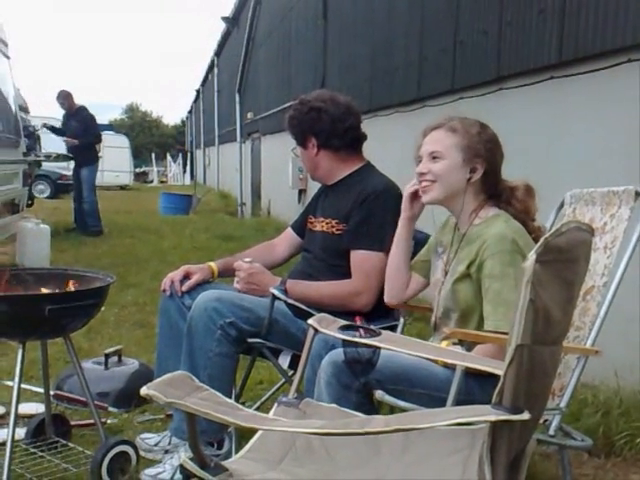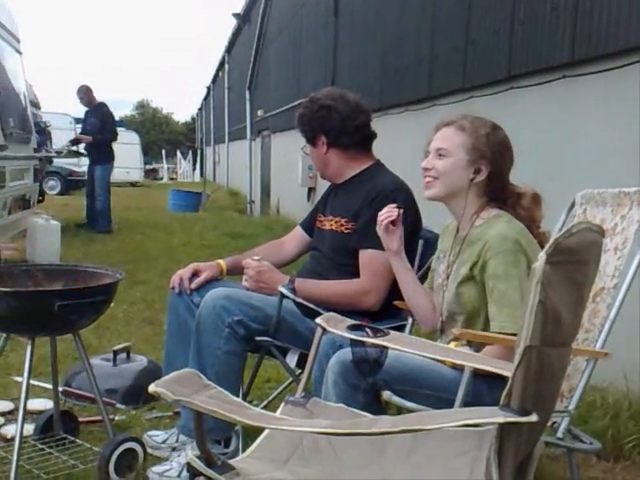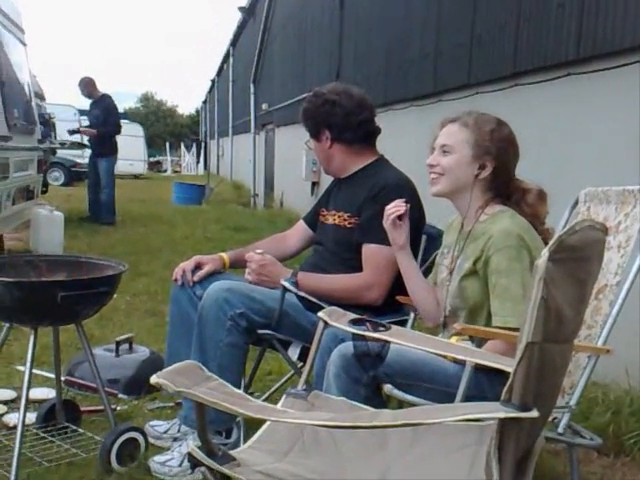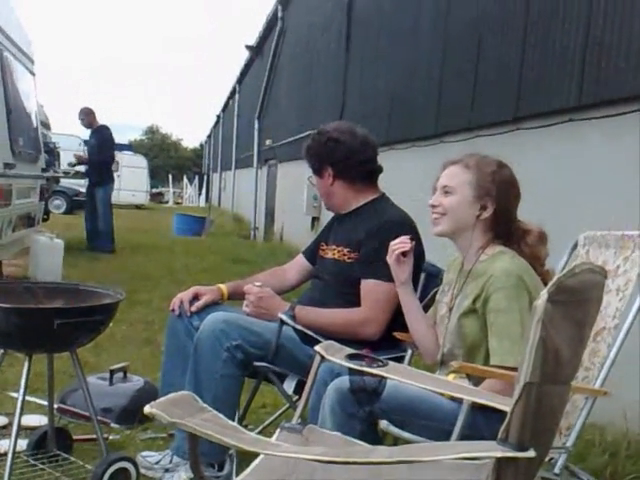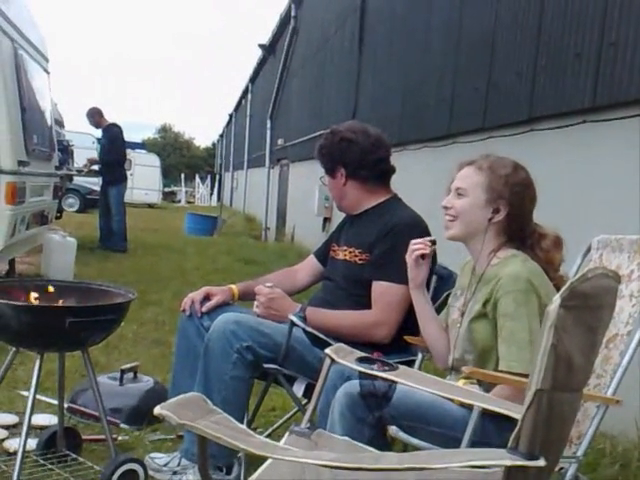
dt=0.4s
person 1, frame 1
left shoulder: (376, 194)
right shoulder: (328, 192)
left elbow: (362, 294)
right elbow: (279, 246)
left wrist: (276, 286)
right wrist: (213, 267)
right hip: (295, 304)
left knee: (213, 308)
right knee: (181, 293)
left ankle: (203, 441)
right ankle: (182, 422)
person 1, frame 2
left shoulder: (385, 194)
right shoulder: (338, 191)
left elbow: (370, 294)
right elbow: (288, 245)
left wrist: (285, 285)
right wrist: (221, 265)
right hip: (304, 303)
left knee: (223, 306)
right knee: (190, 291)
left ankle: (211, 440)
right ankle: (189, 421)
person 1, frame 3
left shoulder: (389, 188)
right shoulder: (342, 185)
left elbow: (373, 288)
right elbow: (291, 239)
left wrist: (287, 279)
right wrist: (224, 258)
left hip: (346, 316)
right hip: (307, 296)
left knee: (225, 298)
right knee: (193, 283)
left ankle: (211, 432)
right ankle: (188, 411)
person 1, frame 4
left shoulder: (389, 225)
right shoulder: (341, 221)
left elbow: (370, 323)
right elbow: (289, 273)
left wrist: (285, 311)
right wrist: (222, 290)
right hip: (304, 330)
left knee: (221, 329)
right knee: (190, 314)
right ankle: (183, 444)
person 1, frame 5
left shoulder: (401, 227)
right shoulder: (353, 222)
left elbow: (381, 326)
right elbow: (300, 274)
left wrist: (296, 313)
right wrist: (234, 290)
right hip: (315, 332)
left knee: (232, 330)
right knee: (200, 314)
right ankle: (193, 444)
person 2, frame 1
left shoulder: (499, 237)
right shoulder: (450, 229)
left elbow: (499, 351)
right elbow: (395, 294)
left wrist: (419, 356)
right wrist: (407, 220)
left hip: (485, 381)
right hip: (448, 361)
left knee: (341, 365)
right knee: (328, 343)
person 2, frame 2
left shoulder: (501, 237)
right shoulder: (452, 231)
left elbow: (508, 352)
right elbow: (431, 320)
left wrist: (436, 361)
right wrist: (395, 253)
left hip: (493, 382)
right hip: (456, 363)
left knee: (349, 364)
person 2, frame 3
left shoulder: (505, 234)
right shoulder: (457, 227)
left elbow: (509, 347)
right elbow: (434, 315)
left wrist: (439, 359)
right wrist: (400, 248)
left hip: (494, 377)
right hip: (457, 357)
left knee: (350, 358)
right knee: (338, 337)
person 2, frame 4
left shoulder: (504, 274)
right shoulder: (458, 266)
left elbow: (507, 386)
right elbow: (433, 352)
left wrist: (442, 399)
right wrist: (403, 284)
left hip: (490, 416)
right hip: (455, 396)
left knee: (346, 392)
right knee: (334, 372)
person 2, frame 5
left shoulder: (515, 277)
right shoulder: (471, 270)
left elbow: (517, 393)
right elbow: (446, 358)
left wrist: (458, 405)
right wrist: (416, 286)
left hip: (502, 423)
right hip: (467, 402)
left knee: (356, 396)
person 3, frame 1
left shoulder: (86, 116)
right shoulder: (67, 116)
left elbow: (97, 138)
right elbow: (63, 132)
left wrist: (77, 142)
right wrist: (50, 127)
left hip: (88, 162)
right hip: (78, 162)
left knee: (87, 196)
right knee: (77, 196)
left ankle: (95, 227)
right ankle: (81, 225)
person 3, frame 2
left shoulder: (105, 112)
right shoulder: (88, 113)
left elbow: (112, 136)
right elbow: (83, 133)
left wrist: (91, 139)
right wrist: (72, 143)
left hip: (104, 160)
right hip: (93, 159)
left knee: (101, 194)
right knee: (90, 192)
left ankle: (104, 225)
right ankle: (91, 221)
person 3, frame 3
left shoulder: (108, 104)
right shoulder: (93, 105)
left elbow: (116, 129)
left wrist: (95, 132)
right wrist: (81, 130)
left hip: (107, 153)
right hip: (95, 152)
left knee: (106, 186)
right knee: (92, 185)
left ankle: (108, 217)
right ankle: (94, 214)
person 3, frame 4
left shoulder: (105, 134)
right shoulder: (93, 134)
left elbow: (108, 159)
left wrist: (87, 159)
right wrist: (82, 160)
left hip: (103, 182)
right hip: (93, 181)
left knee: (103, 214)
right knee: (90, 214)
left ankle: (107, 245)
right ankle: (93, 243)
person 3, frame 5
left shoulder: (115, 132)
right shoulder: (106, 132)
left elbow: (120, 157)
left wrist: (98, 160)
right wrist: (96, 161)
left hip: (116, 180)
right hip: (107, 179)
left knee: (117, 213)
right knee: (104, 212)
left ankle: (120, 245)
right ankle: (106, 242)
